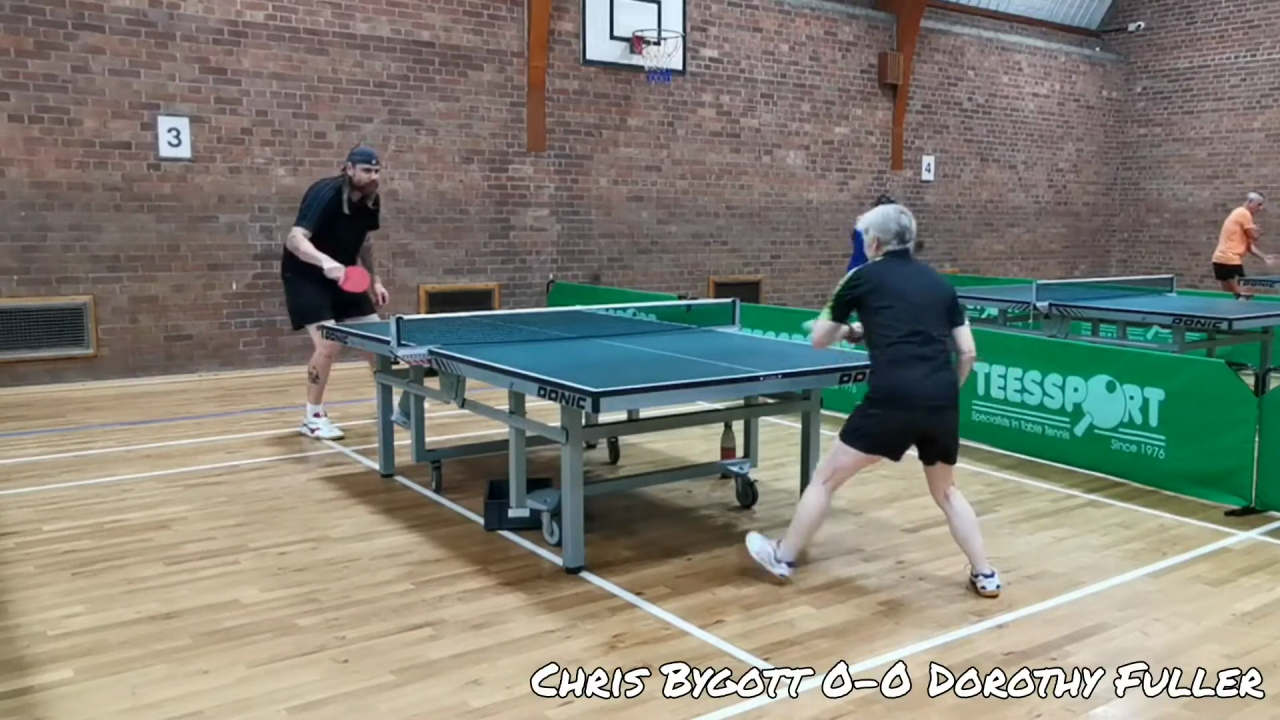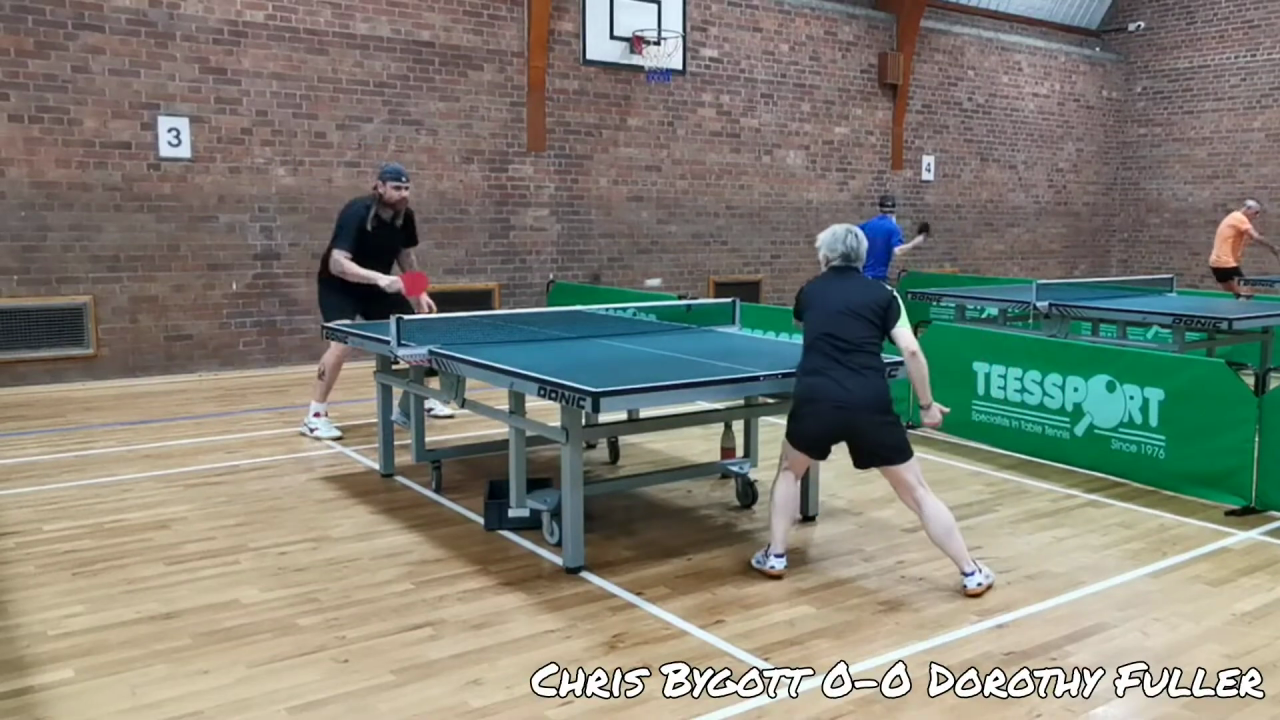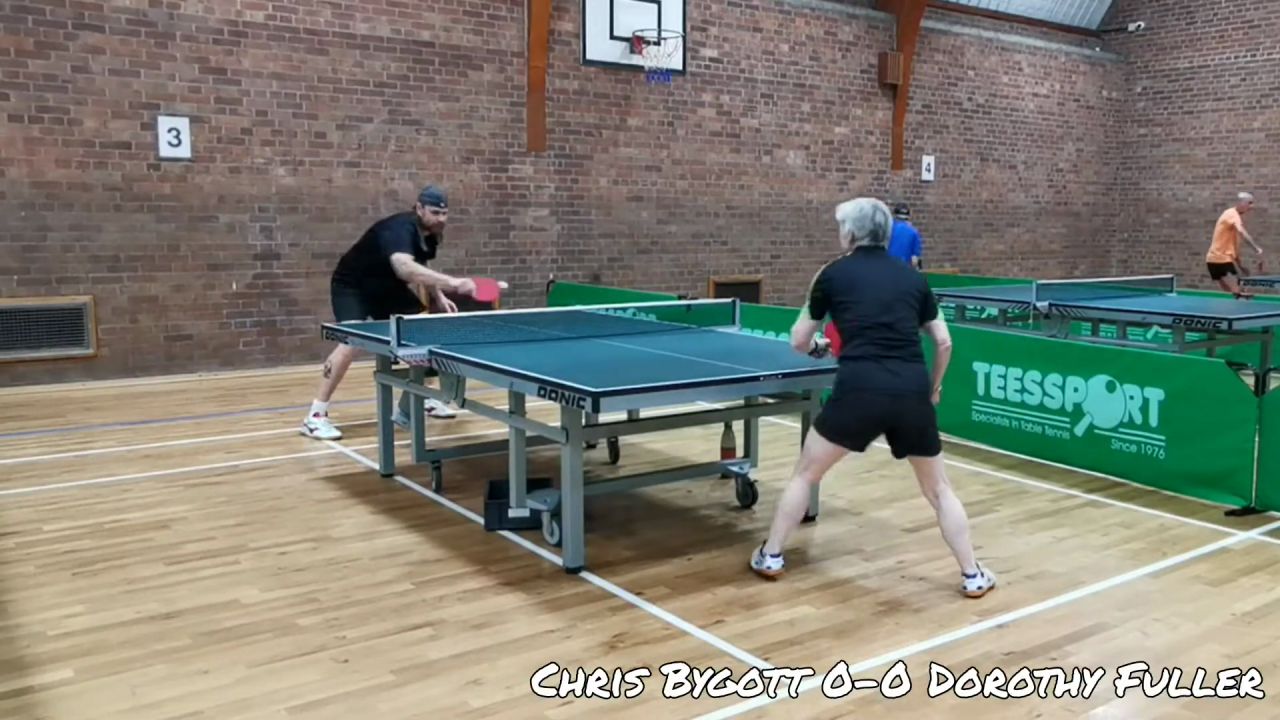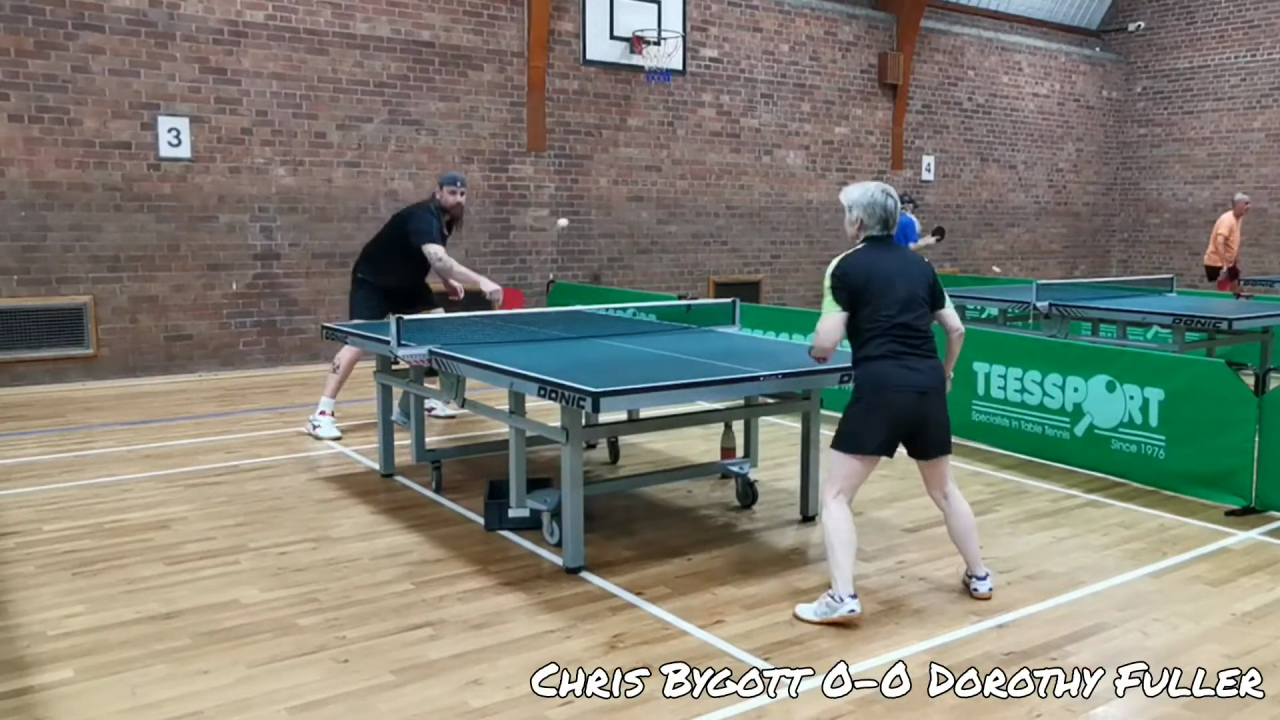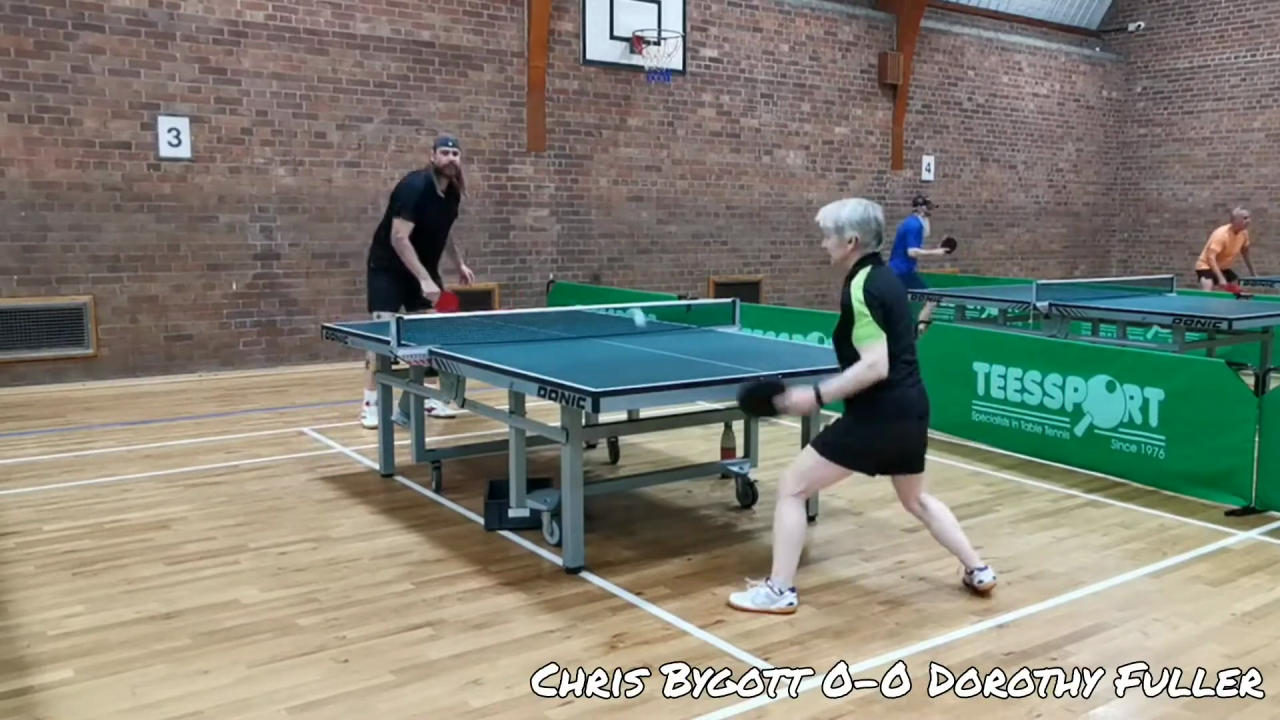
dt=0.3s
person 1, frame 1
left shoulder: (863, 277)
right shoulder: (939, 282)
left elbow: (819, 338)
right elbow: (967, 351)
left wrist: (849, 331)
left hip: (891, 398)
right hip: (939, 402)
left knee: (826, 478)
right knee: (945, 490)
left ankle: (783, 557)
right ankle: (985, 575)
person 1, frame 2
left shoulder: (811, 290)
right shoulder: (883, 294)
right elbow: (911, 351)
right wrist: (926, 404)
left hip: (814, 400)
right hip: (870, 403)
left knee: (789, 471)
right knee: (916, 493)
left ankle: (774, 556)
right ankle: (971, 573)
person 1, frame 3
left shoulder: (833, 274)
right shoulder: (913, 277)
left elbow: (798, 341)
right elbow: (943, 342)
left wrist: (812, 343)
right wrist: (934, 384)
left hip: (859, 391)
right hip: (912, 392)
left knee: (805, 472)
right knee: (937, 488)
left ankle: (772, 556)
right ankle: (972, 575)
person 1, frame 4
left shoulder: (847, 267)
right shoulder: (920, 265)
left elbow: (828, 341)
right elbow: (956, 329)
left wrist: (819, 352)
right wrist: (944, 373)
left hip: (880, 392)
right hip: (928, 390)
left knee: (835, 495)
right knee: (944, 490)
left ankle: (842, 597)
right ankle: (979, 576)
person 1, frame 5
left shoulder: (862, 291)
right shoulder: (882, 279)
left elbow: (875, 367)
left wrist: (817, 395)
left hip: (883, 413)
right hip: (911, 411)
left knee: (791, 487)
right knee: (917, 500)
left ankle: (780, 590)
right ankle: (977, 570)
person 2, frame 1
left shoulder: (371, 201)
right shoulder: (322, 195)
right elbow: (296, 239)
left wrist: (375, 279)
right wrist: (327, 262)
left hip: (340, 280)
right hip: (304, 277)
right knee: (328, 346)
right ankle: (314, 416)
person 2, frame 2
left shoulder: (405, 216)
right shoulder: (355, 213)
left elbow: (406, 256)
right elbow: (337, 264)
left wrist: (419, 293)
right wrist: (380, 278)
left hip: (380, 286)
right hip: (339, 286)
right knee: (342, 344)
right ankle: (315, 415)
person 2, frame 3
left shoulder: (429, 234)
right shoulder: (398, 230)
left elbow: (422, 268)
right elbow: (404, 268)
left wrist: (439, 296)
right wrist: (451, 281)
left hip: (387, 289)
right hip: (352, 286)
right knee: (350, 345)
left ankle: (422, 398)
right ankle: (316, 415)
person 2, frame 4
left shoulder: (446, 219)
right shoulder: (423, 218)
right elbow: (439, 258)
left wrist: (448, 280)
right wrist: (481, 281)
left hip: (407, 284)
right hip: (372, 282)
left ankle: (423, 399)
right ankle: (323, 412)
person 2, frame 5
left shoulder: (454, 192)
right shoulder: (415, 187)
right elbow: (399, 238)
left wrist: (459, 264)
right wrist: (425, 280)
left hip: (424, 271)
right hip: (389, 268)
left ankle: (428, 399)
right ankle: (370, 402)
